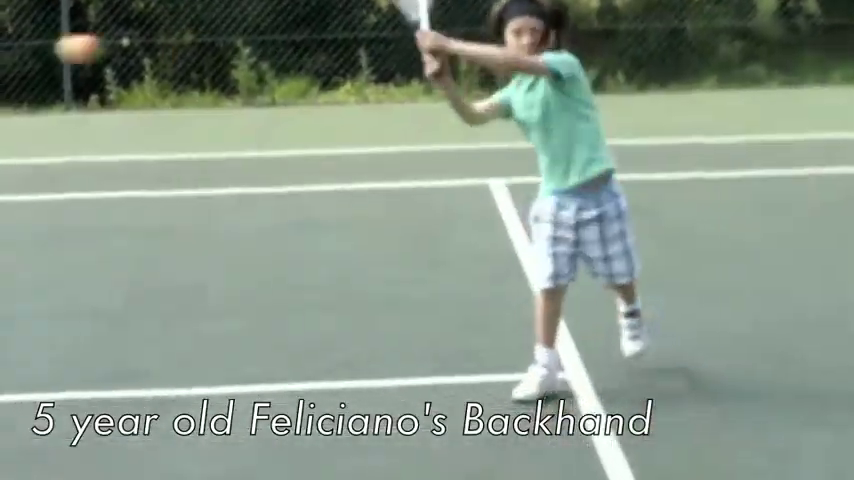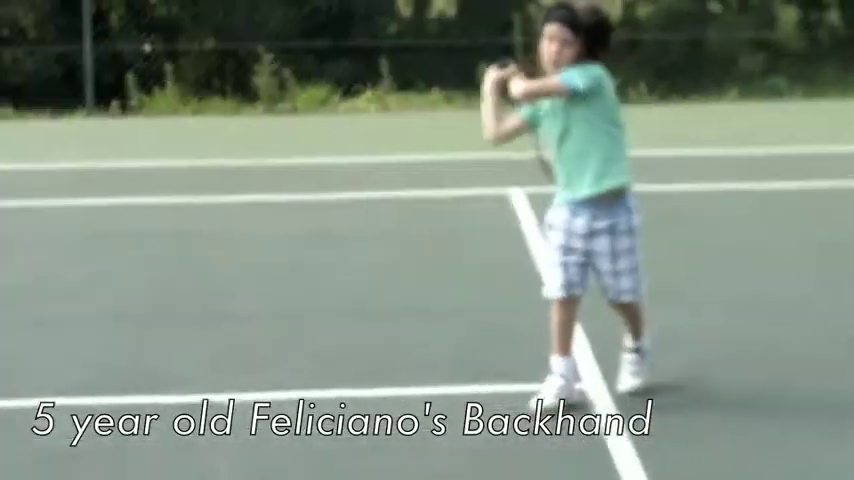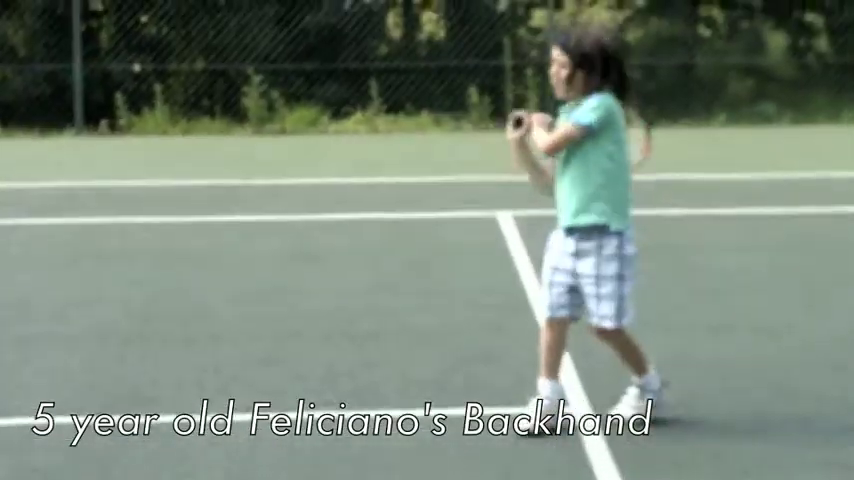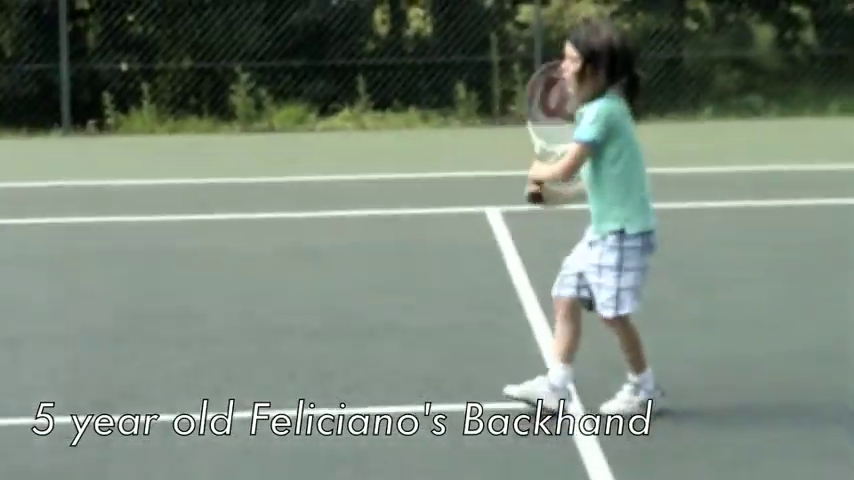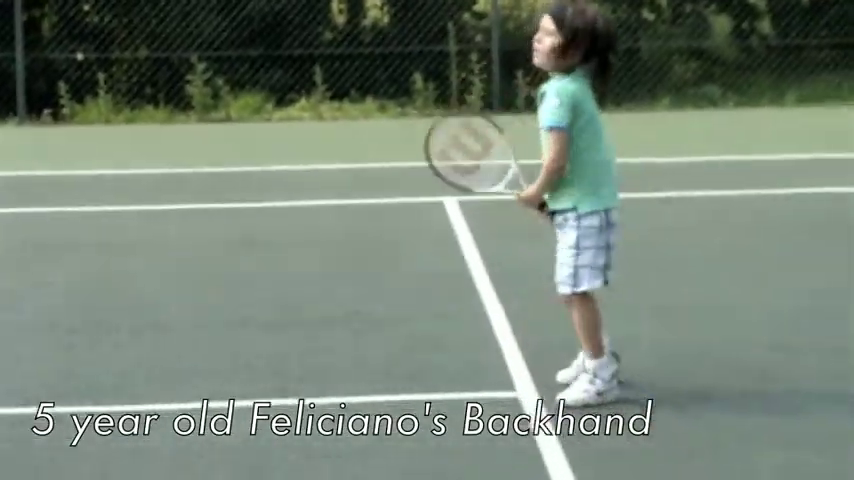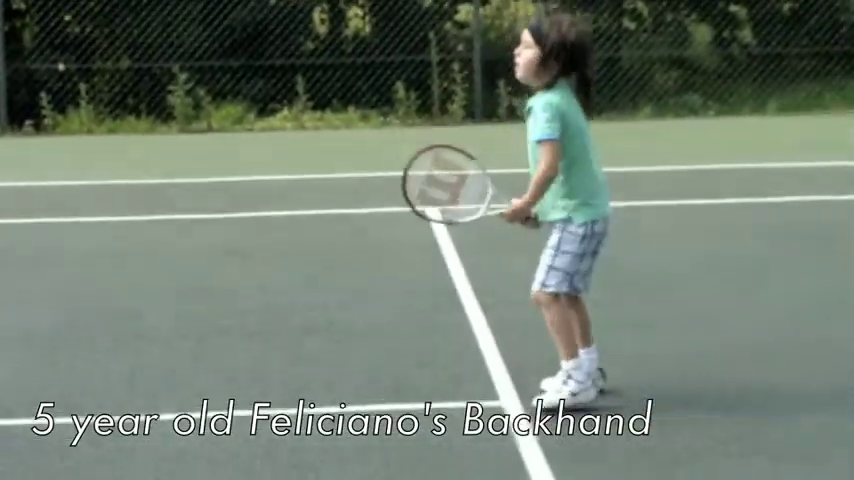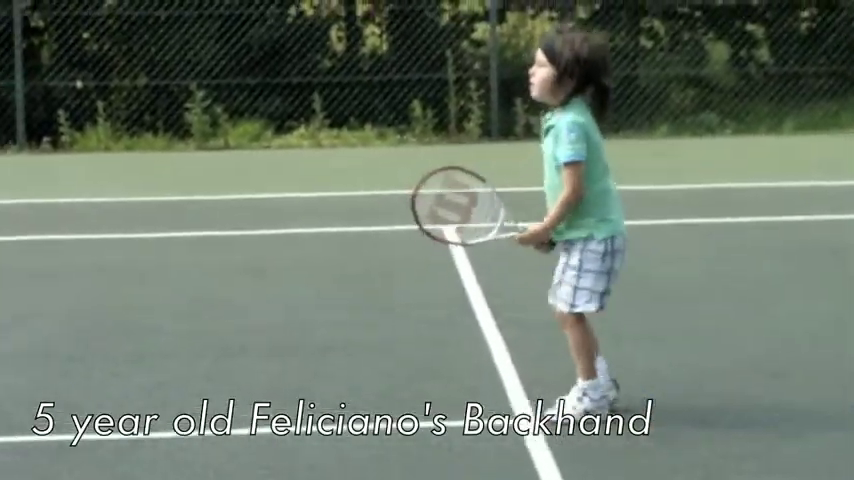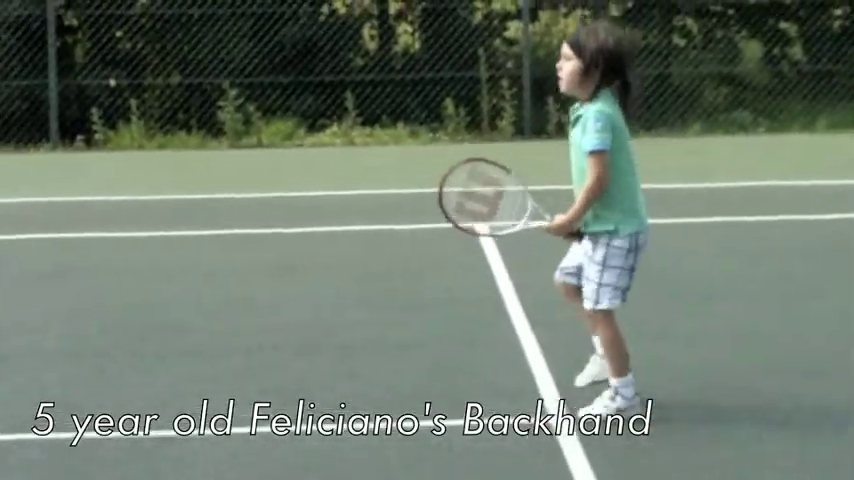
dt=0.2s
person 1, frame 1
left shoulder: (564, 64)
right shoulder: (515, 92)
left elbow: (516, 62)
right elbow: (471, 115)
left wrist: (450, 44)
right wrist: (440, 78)
left hip: (597, 193)
right hip: (556, 201)
left knee: (619, 277)
right knee: (549, 286)
left ankle: (630, 311)
right ankle: (546, 367)
person 1, frame 2
left shoulder: (592, 77)
right shoulder: (544, 104)
left elbow: (525, 89)
right elbow: (495, 133)
left wrist: (510, 77)
right wrist: (491, 85)
left hip: (610, 209)
right hip: (568, 211)
left knee: (621, 297)
right knee: (563, 296)
left ankle: (636, 346)
right ankle: (562, 377)
person 1, frame 3
left shoulder: (602, 106)
right shoulder: (568, 119)
left elbow: (551, 144)
right elbow: (549, 184)
left wrist: (539, 125)
right wrist: (518, 140)
left hip: (605, 237)
right hip: (567, 236)
left knee: (606, 325)
right knee: (554, 319)
left ankle: (647, 386)
right ankle: (548, 399)
person 1, frame 4
left shoulder: (603, 111)
right shoulder: (595, 111)
left elbow: (566, 169)
left wrist: (540, 172)
right wrist: (550, 186)
left hip: (624, 232)
right hip: (602, 230)
left knee: (614, 313)
right knee: (566, 300)
left ankle: (643, 388)
right ankle: (556, 384)
person 1, frame 5
left shoulder: (561, 92)
right shoulder: (572, 86)
left elbow: (556, 159)
left wrist: (535, 191)
right wrist: (547, 192)
left hip: (585, 209)
right hip: (573, 206)
left knee: (576, 292)
right knee: (573, 290)
left ankle: (601, 377)
right ankle: (599, 356)
person 1, frame 6
left shoulder: (547, 106)
right shoulder: (559, 97)
left elbow: (549, 167)
left wrist: (525, 204)
right wrist: (535, 204)
left hip: (576, 217)
right hip: (582, 212)
left knee: (547, 293)
right knee: (568, 294)
left ankle: (577, 377)
right ankle: (587, 369)
person 1, frame 7
left shoulder: (570, 124)
right shoulder: (565, 118)
left elbow: (573, 190)
left wrist: (545, 228)
right wrist: (551, 227)
left hip: (593, 236)
right hip: (583, 234)
left knee: (570, 312)
right knee: (569, 310)
left ankle: (591, 394)
right ankle: (599, 383)
person 1, frame 8
left shoulder: (598, 115)
right shoulder: (591, 110)
left elbow: (597, 179)
left wrist: (571, 218)
right wrist: (577, 217)
left hip: (617, 229)
right hip: (602, 225)
left knee: (598, 308)
right knee: (568, 281)
left ankle: (623, 393)
right ankle: (606, 355)
